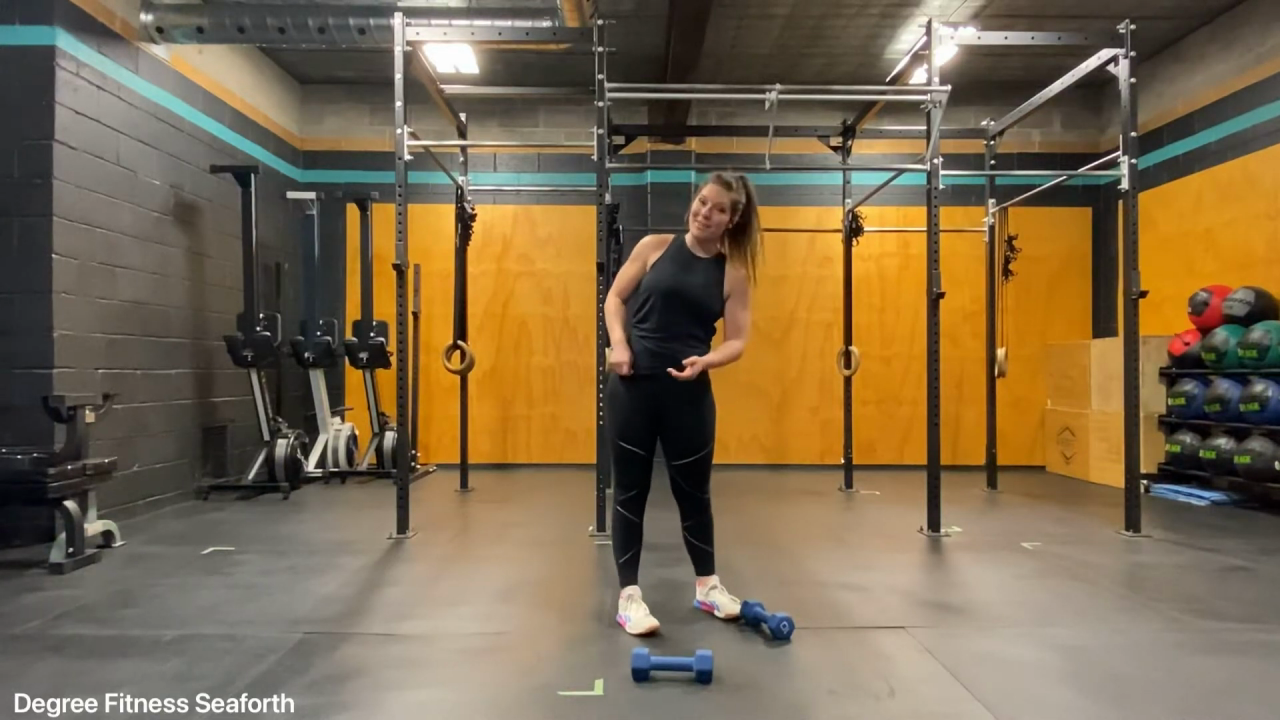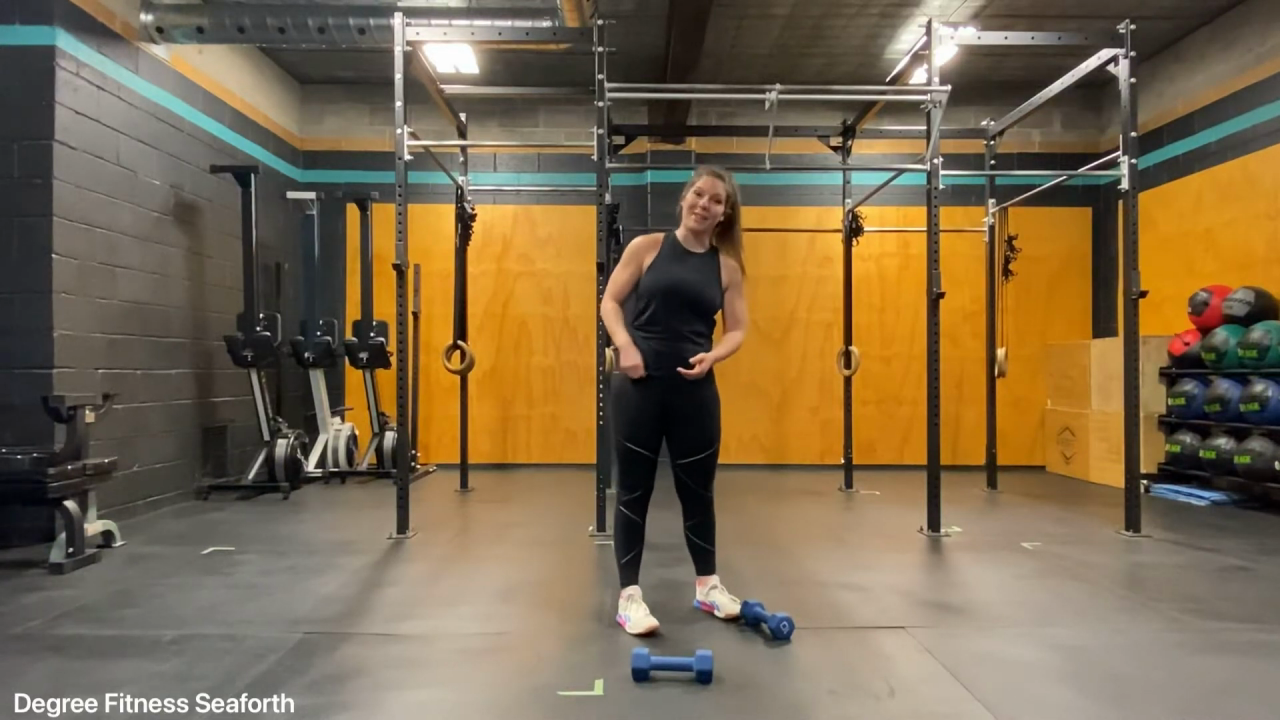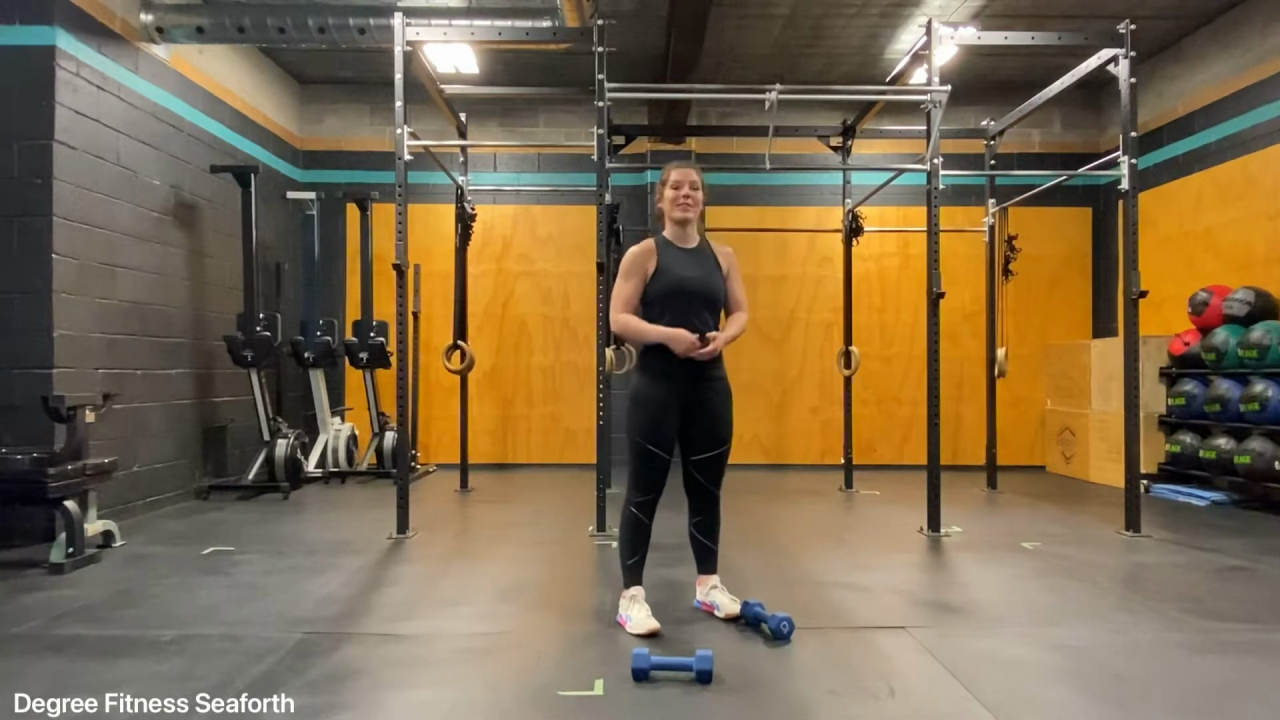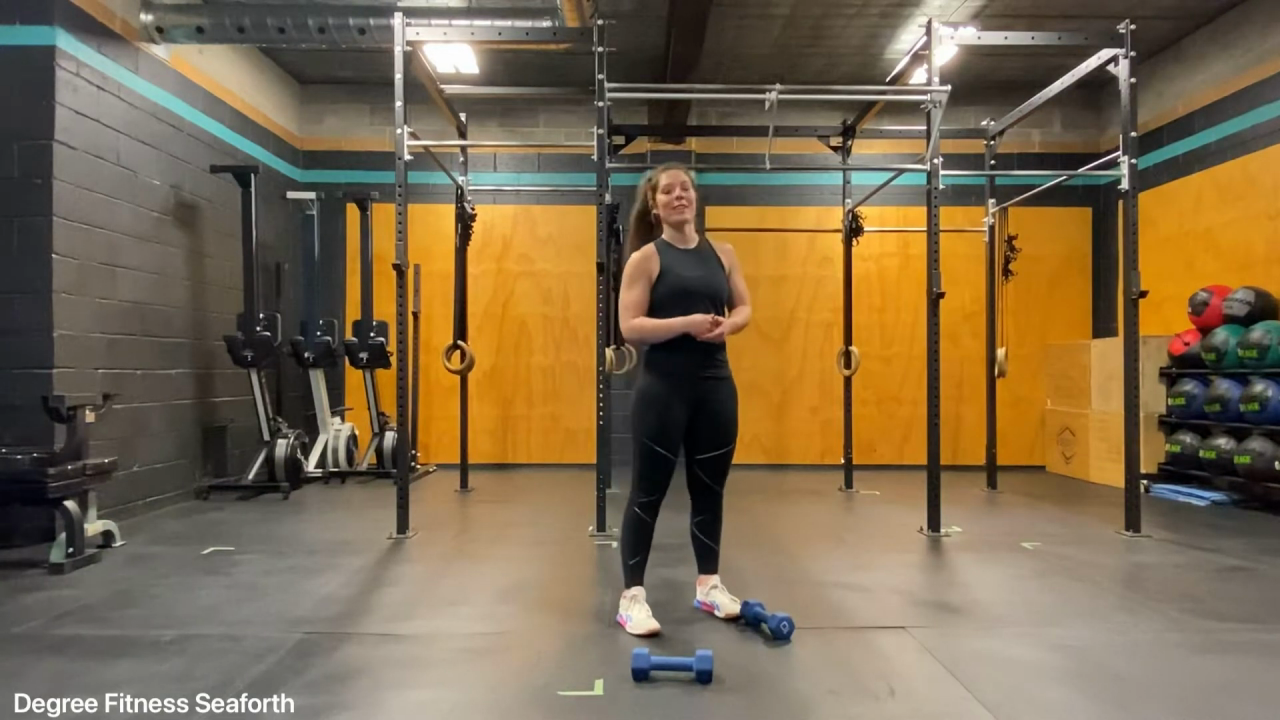
dt=0.3s
person 1, frame 1
left shoulder: (733, 275)
right shoulder: (654, 247)
left elbow: (737, 340)
right elbow: (615, 298)
left wrist: (704, 362)
right wrist: (618, 342)
left hip: (688, 390)
right hip: (633, 382)
left knee: (693, 491)
right knee: (631, 489)
left ankle: (707, 584)
right ankle: (629, 595)
person 1, frame 2
left shoulder: (727, 267)
right shoulder: (647, 247)
left elbow: (737, 330)
right elbow: (610, 301)
left wrist: (711, 357)
right wrist: (626, 346)
left hip: (695, 389)
right hip: (640, 385)
left knee: (698, 490)
right knee: (634, 490)
left ankle: (707, 583)
right ankle: (629, 595)
person 1, frame 3
left shoulder: (722, 256)
right shoulder: (643, 254)
left elbow: (739, 313)
right elbow: (619, 319)
left wrist: (722, 338)
right wrist: (668, 335)
left hip: (710, 385)
right hip: (657, 385)
left knee: (706, 488)
right knee: (645, 490)
left ankle: (708, 583)
right ankle: (631, 595)
person 1, frame 4
left shoulder: (722, 253)
right shoulder: (645, 259)
left elbow: (743, 307)
right elbow: (630, 326)
left wrist: (726, 325)
right wrist: (687, 323)
left hip: (716, 384)
right hip: (663, 385)
left knee: (709, 488)
right knee: (648, 491)
left ankle: (708, 583)
right ankle: (632, 596)
